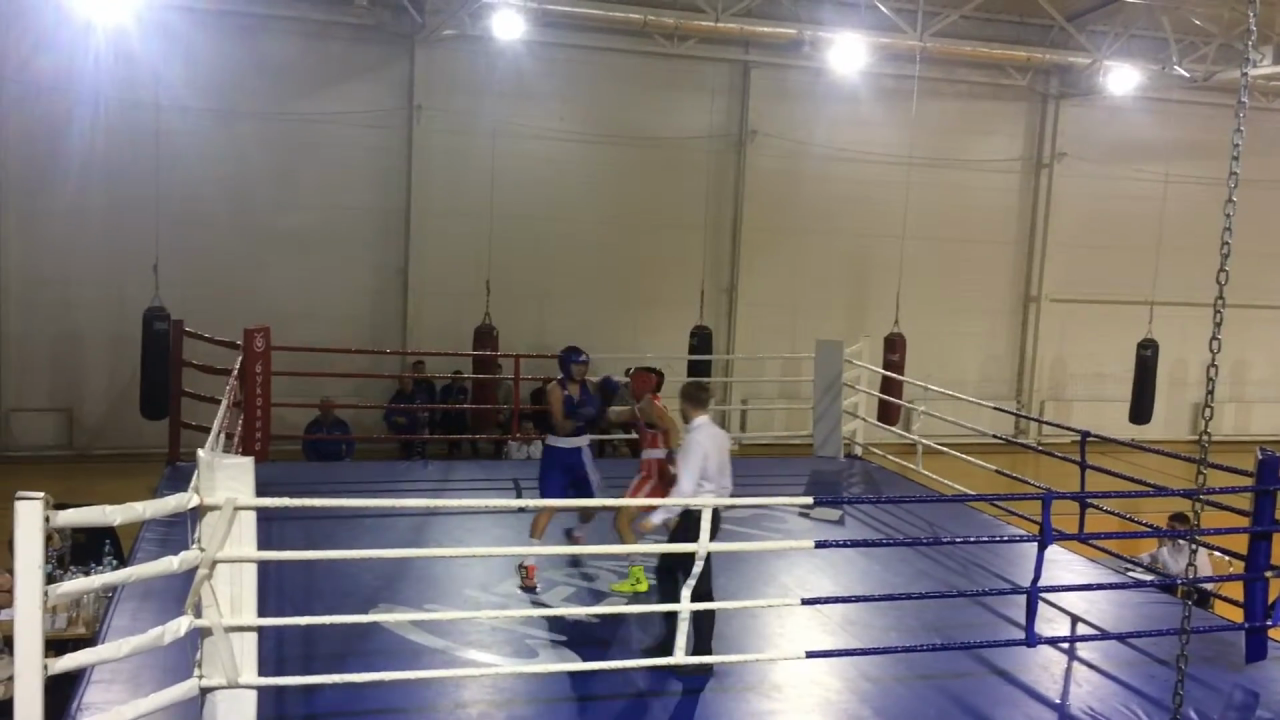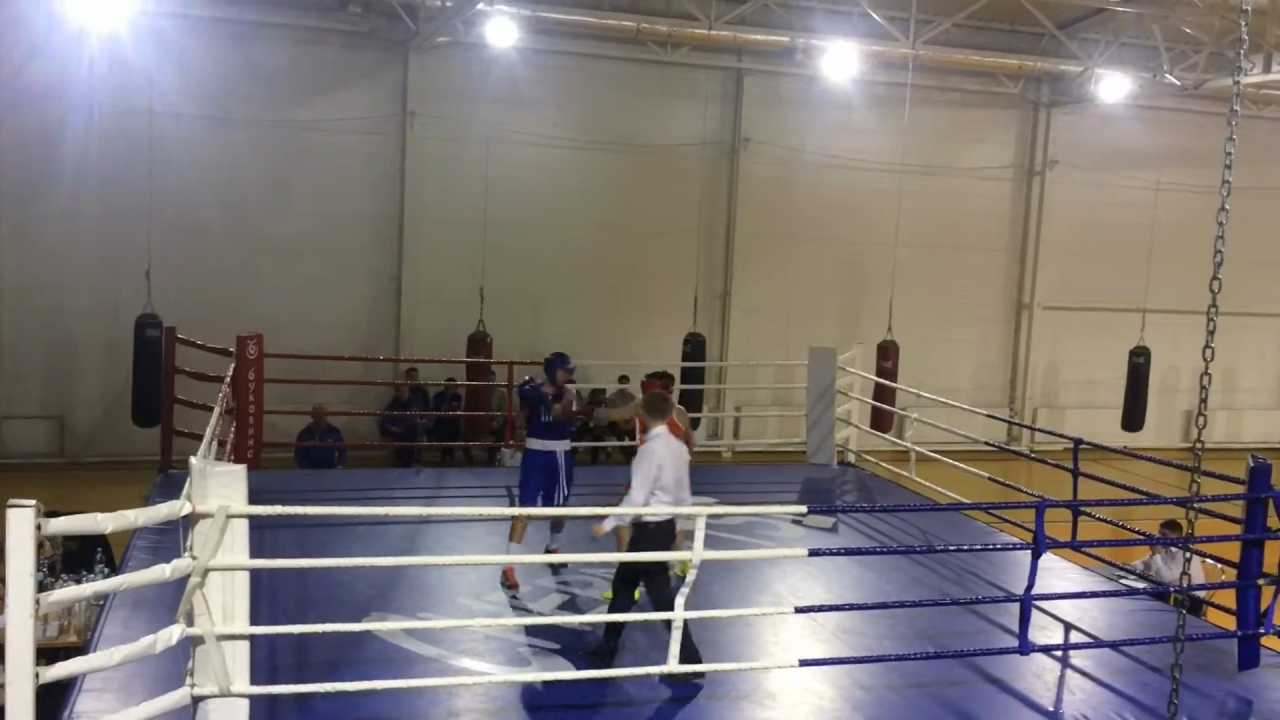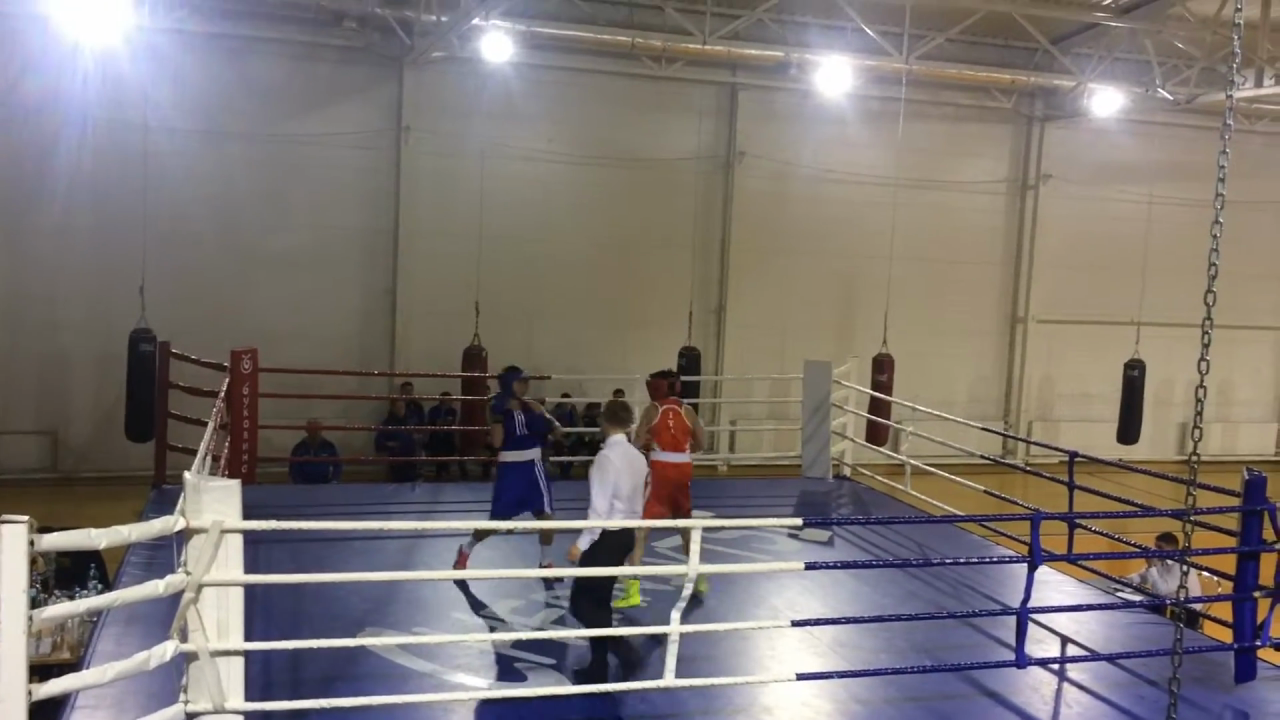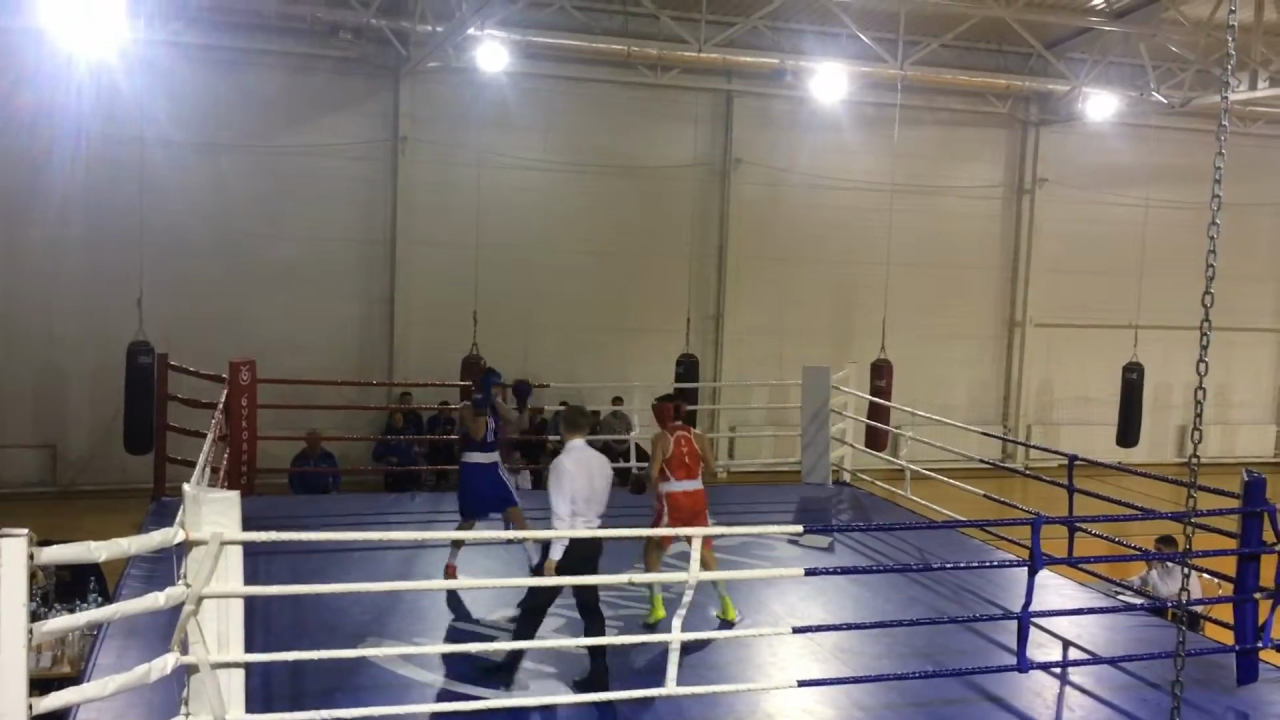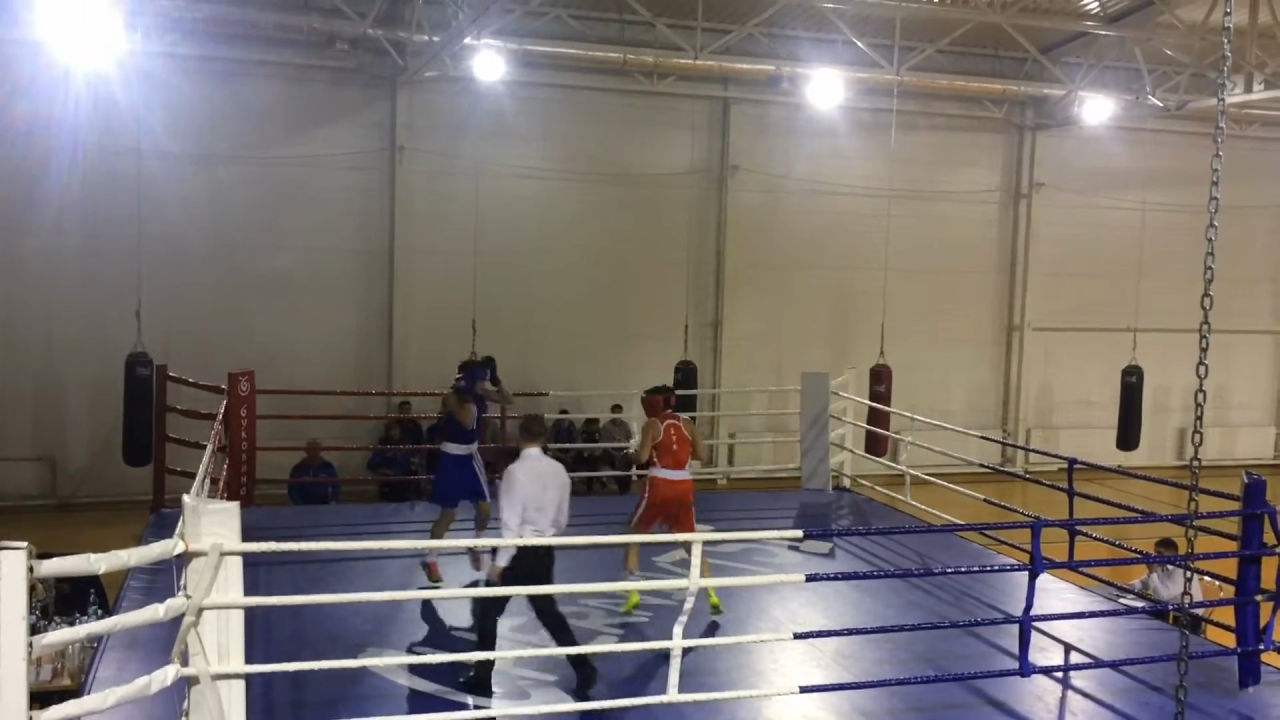
dt=0.2s
person 1, frame 1
left shoulder: (696, 439)
right shoulder: (719, 435)
left elbow: (684, 489)
right elbow: (726, 483)
left wrist: (655, 519)
left hip: (695, 518)
right hip: (708, 514)
left knee: (698, 587)
right knee: (667, 571)
left ankle: (702, 656)
right ankle: (669, 642)
person 1, frame 2
left shoulder: (650, 449)
right shoulder: (679, 447)
left elbow: (636, 497)
right elbow: (684, 497)
left wrist: (608, 525)
right wrist: (675, 519)
left hip: (650, 530)
right hip: (665, 525)
left knee: (663, 598)
right knee: (623, 585)
left ankle: (689, 661)
right ankle: (606, 649)
person 1, frame 3
left shoulder: (607, 457)
right shoulder: (638, 457)
left elbow: (600, 508)
left wrist: (581, 543)
left hip: (606, 538)
right hip: (626, 536)
left knee: (582, 603)
right knee: (598, 602)
left ankle: (625, 653)
right ankle: (598, 667)
person 1, frame 4
left shoulder: (563, 463)
right shoulder: (602, 462)
left elbow: (562, 515)
left wrist: (553, 556)
left hip: (569, 544)
right hip: (593, 543)
left knee: (534, 606)
right knee: (589, 609)
left ankle: (508, 669)
right ankle: (599, 676)
person 1, frame 5
left shoulder: (515, 471)
right shoulder: (559, 471)
left elbow: (510, 522)
right elbow: (560, 518)
left wrist: (500, 561)
left hip: (521, 552)
right hip: (545, 551)
left knee: (488, 613)
right knee: (549, 613)
left ankle: (482, 679)
right ankle: (584, 671)
person 2, frame 1
left shoulder: (649, 406)
right shoulder: (640, 407)
left elbow: (672, 428)
right elbow: (616, 416)
left wrist: (670, 462)
left hip: (656, 468)
right hip: (655, 467)
left knee: (622, 519)
left ankle: (637, 577)
person 2, frame 2
left shoulder: (643, 407)
right shoulder: (680, 413)
left elbow: (612, 415)
right elbow: (691, 443)
left wrist: (594, 412)
left knee: (623, 524)
right ankle: (684, 563)
person 2, frame 3
left shoulder: (652, 409)
right shoulder: (688, 412)
left elbow: (639, 441)
right elbow: (700, 444)
left hip: (658, 469)
right hip: (684, 470)
left knee: (639, 529)
right knee: (686, 526)
left ankle: (633, 591)
right ankle: (699, 580)
person 2, frame 4
left shoulder: (661, 438)
right shoulder: (697, 437)
left elbow: (653, 474)
right elbow: (710, 469)
left wrist: (639, 480)
left hip: (672, 501)
right hip: (697, 498)
left knee: (652, 552)
right knee: (705, 552)
left ankle: (657, 606)
right ankle: (727, 607)
person 2, frame 5
left shoulder: (652, 425)
right shoulder: (687, 424)
left elbow: (642, 457)
right elbow: (701, 455)
left wrist: (639, 456)
left hip: (658, 488)
right hip: (684, 487)
right knee: (691, 543)
left ankle: (633, 594)
right ankle: (711, 594)
person 3, frame 1
left shoulder: (589, 386)
right shoulder: (555, 390)
left elbow: (600, 415)
right elbow: (560, 428)
left wrist: (598, 406)
right wrist: (578, 418)
left hip: (580, 451)
right hip: (557, 452)
right knee: (549, 507)
left ankle: (576, 533)
right ankle: (528, 564)
person 3, frame 2
left shoulder: (567, 393)
right shoulder: (534, 391)
left elbow: (567, 414)
right elbow: (525, 419)
left wrist: (547, 403)
right wrist: (526, 402)
left hip: (561, 456)
right hip: (535, 455)
left knee: (559, 510)
right knee: (525, 510)
left ankle: (552, 547)
right ankle: (509, 566)
person 3, frame 3
left shoulder: (532, 407)
right shoulder: (500, 409)
left elbow: (558, 433)
right elbow: (496, 443)
left wrist: (550, 424)
right wrist: (498, 418)
left hip: (532, 466)
right hip: (509, 468)
left knee: (546, 518)
right knee: (497, 521)
left ankle: (546, 562)
right ankle: (466, 551)
person 3, frame 4
left shoulder: (498, 406)
right shoulder: (468, 409)
left elbow: (520, 425)
right elbow: (478, 435)
left wrist: (523, 405)
right wrist: (482, 406)
left hip: (493, 466)
right hip: (473, 469)
left knee: (516, 514)
right knee: (469, 522)
left ankle: (535, 563)
right ankle: (451, 564)
person 3, frame 5
left shoulder: (480, 394)
right shoulder: (451, 397)
left elbow: (507, 400)
right elbow: (466, 421)
left wrist: (495, 379)
right wrist: (466, 396)
left hip: (471, 456)
right hip: (452, 458)
left knee: (484, 509)
right knee: (448, 512)
left ankle: (475, 547)
right ankle: (430, 561)
